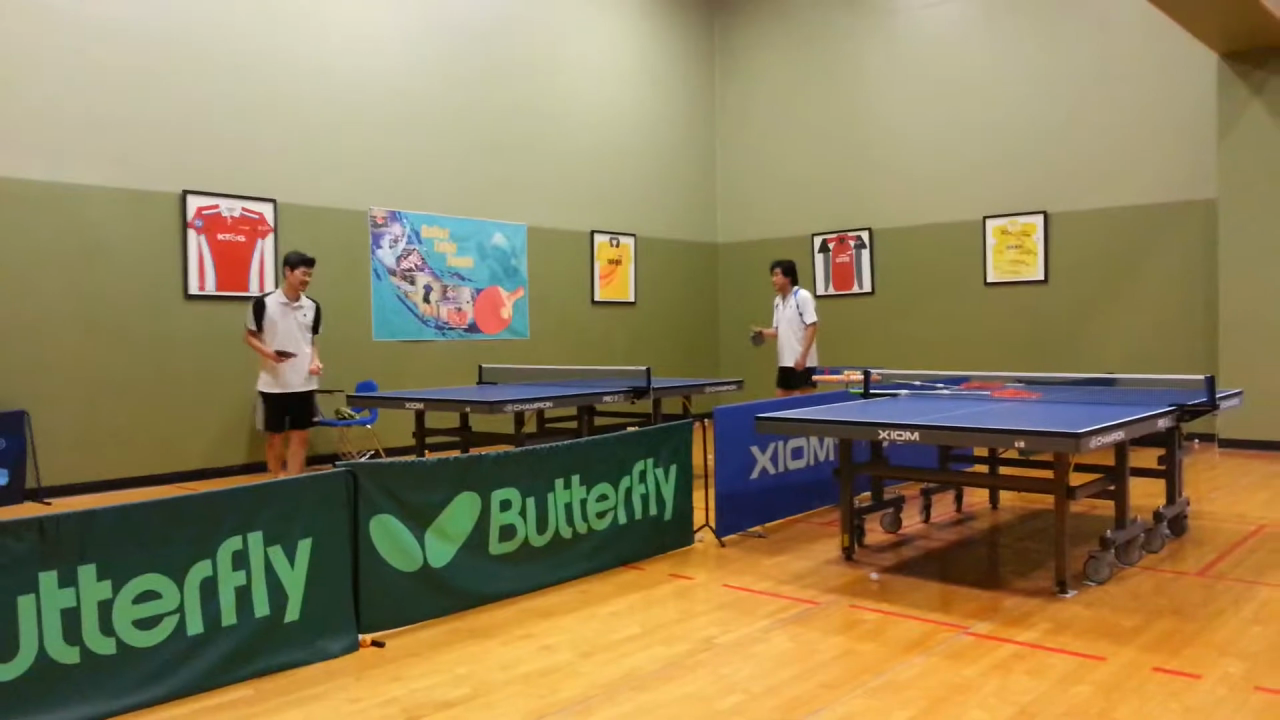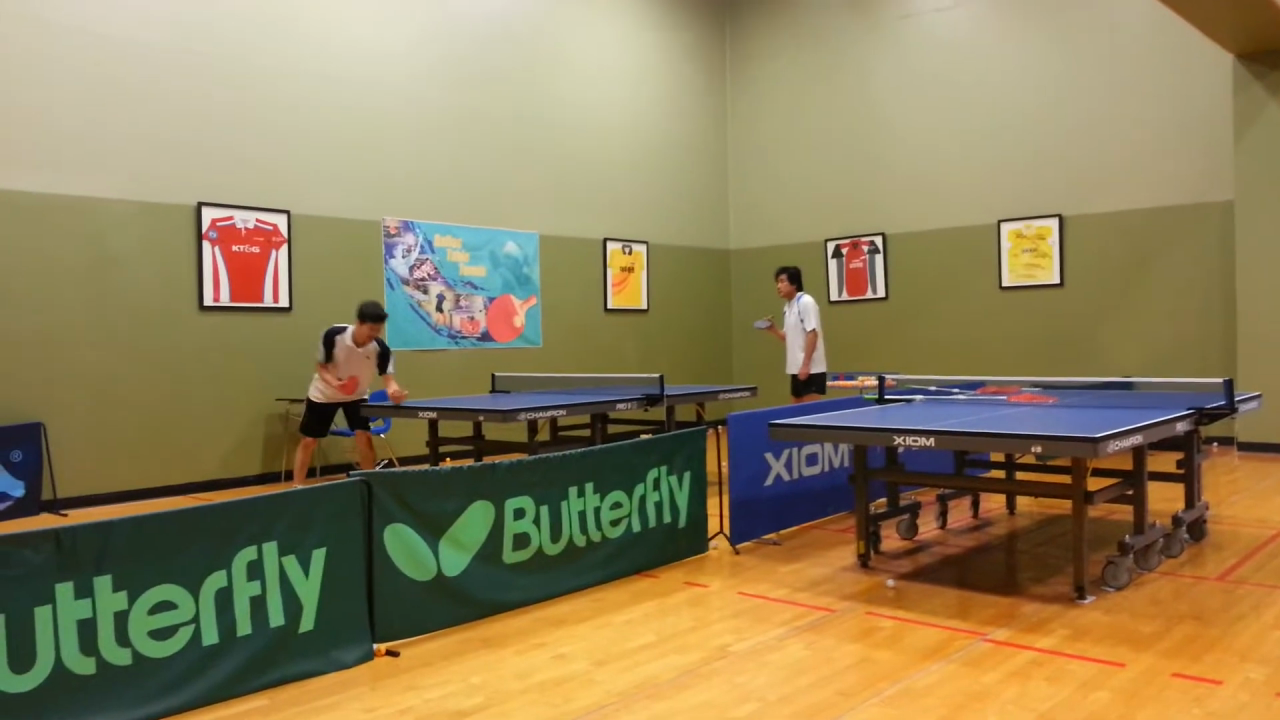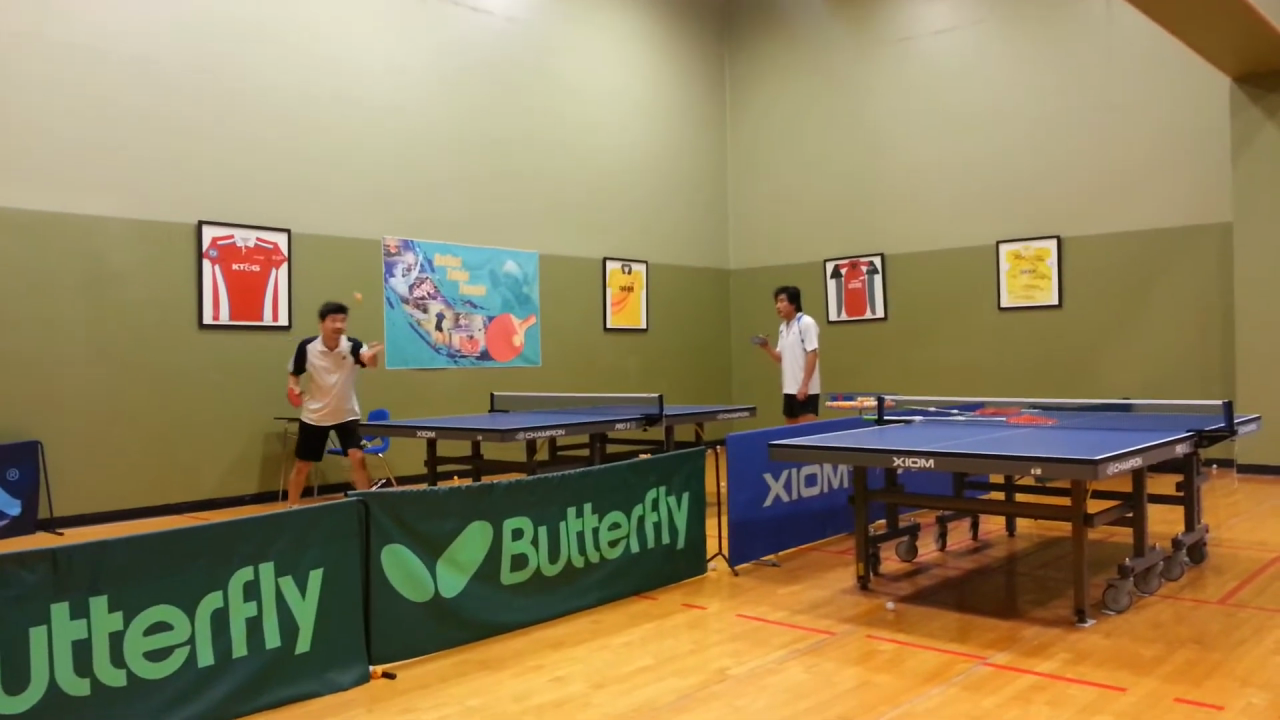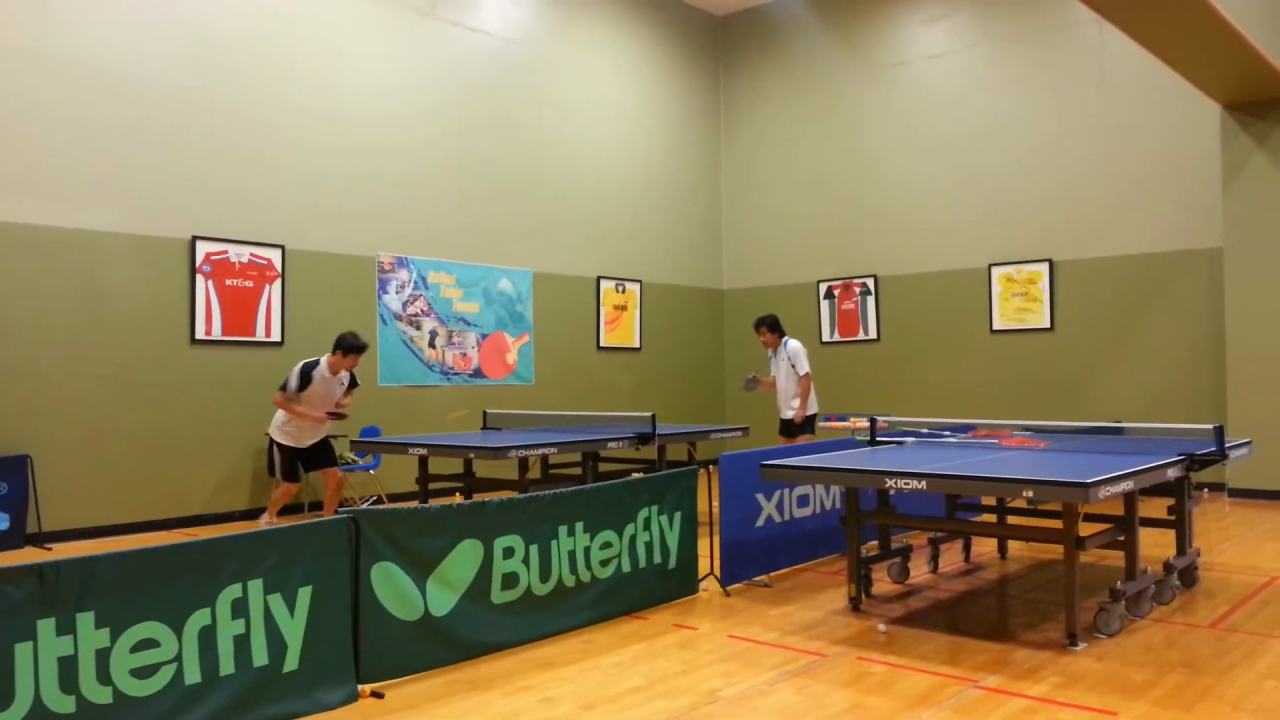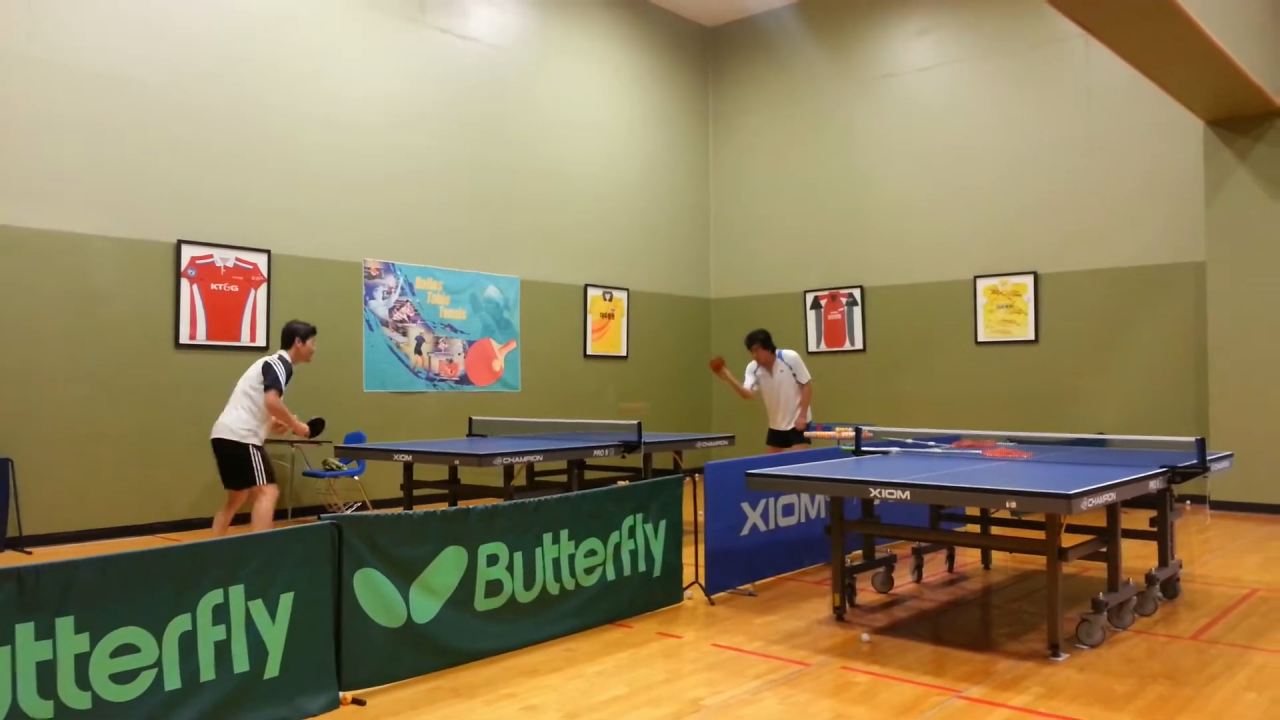
dt=0.7s
person 1, frame 1
left shoulder: (313, 307)
right shoulder: (263, 303)
right elbow: (250, 337)
left wrist: (316, 361)
right wrist: (268, 353)
left hip: (304, 383)
right hip: (273, 383)
left knee: (300, 436)
right knee: (275, 437)
person 1, frame 2
left shoulder: (380, 349)
right shoulder: (333, 335)
left elbow: (388, 379)
right elbow: (322, 368)
left wrist: (394, 393)
right wrist: (335, 384)
left hip: (356, 396)
right hip: (324, 393)
left knee: (365, 438)
right knee: (308, 441)
right ankle: (297, 487)
person 1, frame 3
left shoulder: (353, 346)
right shoulder: (306, 347)
left elbow: (369, 360)
right elbow: (294, 375)
left wrist: (373, 355)
right wrist: (294, 388)
left hip: (347, 414)
right hip: (313, 416)
left knee: (358, 458)
right knee: (302, 465)
right ankle: (292, 507)
person 1, frame 4
left shoulder: (346, 373)
right shoulder: (307, 370)
left elbow: (350, 390)
right elbow: (279, 400)
left wrist: (344, 402)
right wrist: (310, 416)
left hip: (316, 436)
right hip: (286, 435)
left knee: (336, 477)
right knee: (289, 487)
right ankle: (269, 518)
person 1, frame 5
left shoulder: (268, 363)
right shoulder: (280, 364)
right elbow: (272, 401)
left wrist: (271, 423)
right wrist: (297, 425)
left hip: (223, 433)
right hip: (239, 437)
left knee: (237, 495)
right knee: (268, 492)
